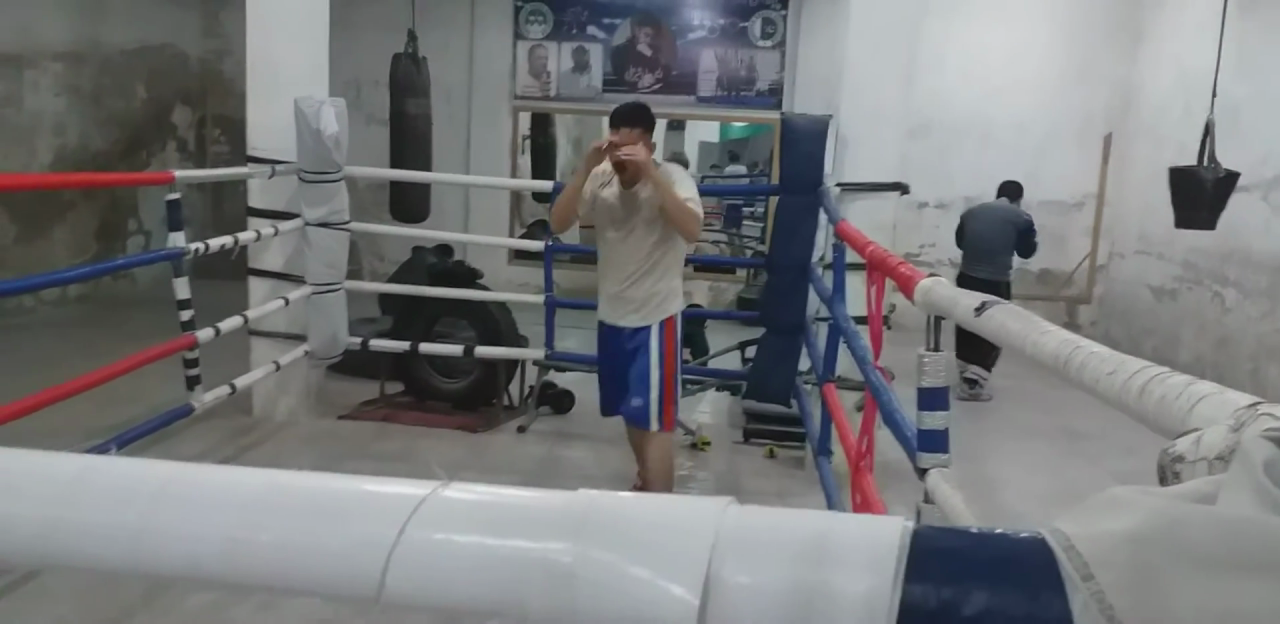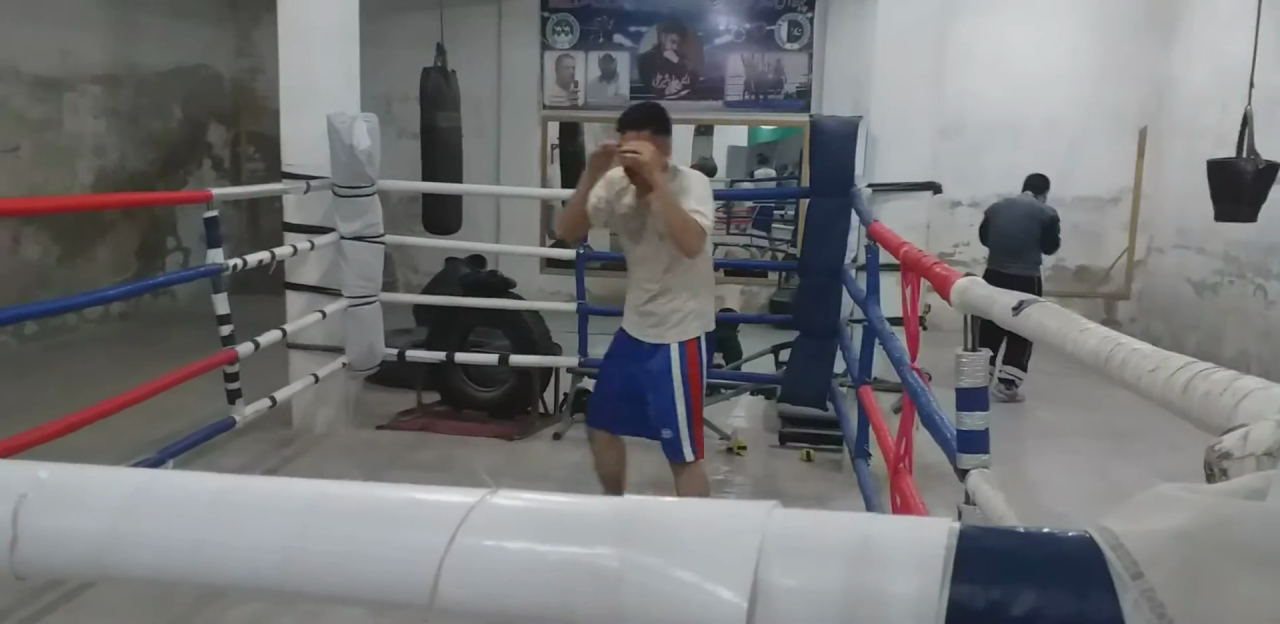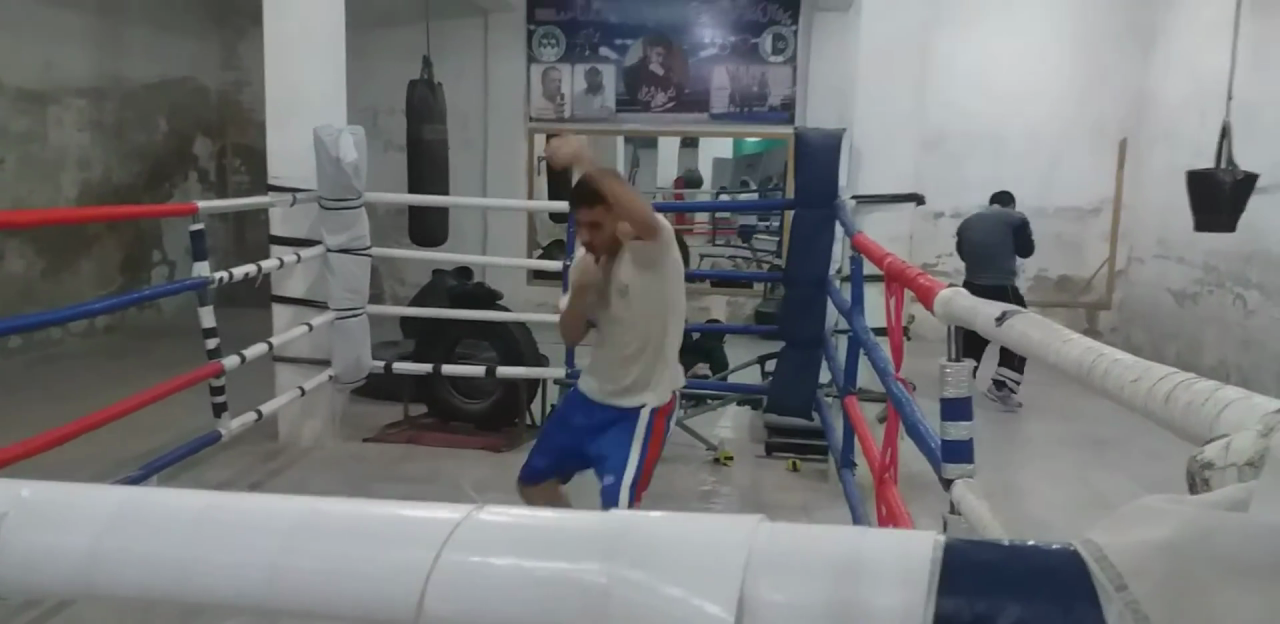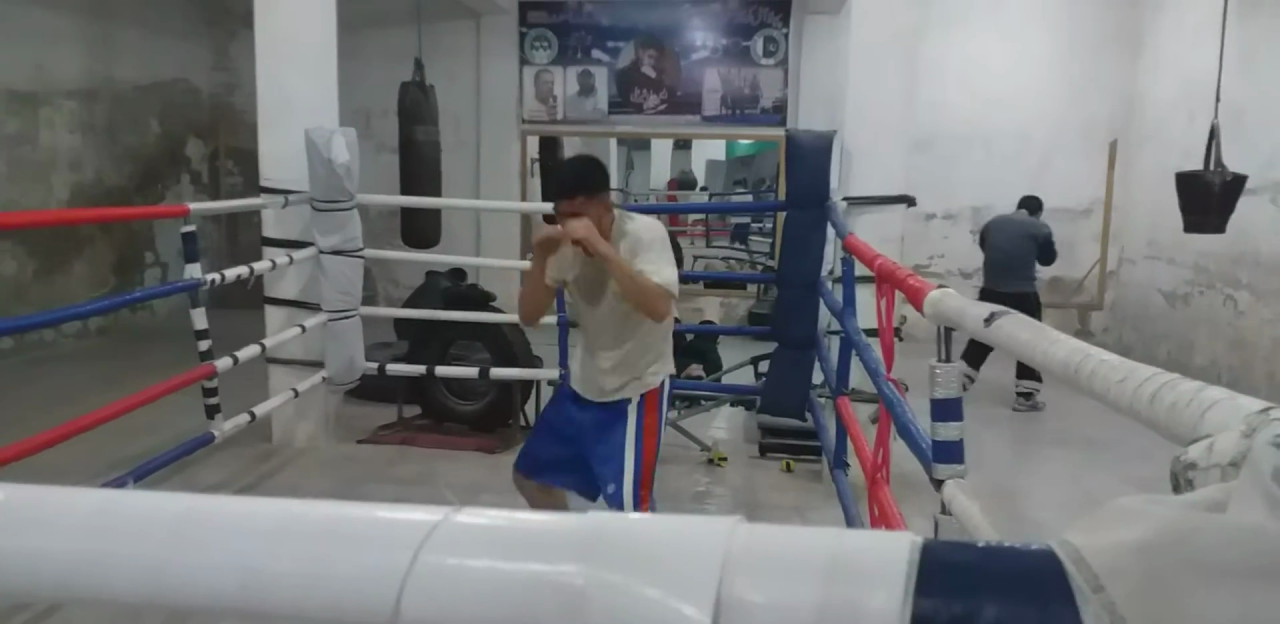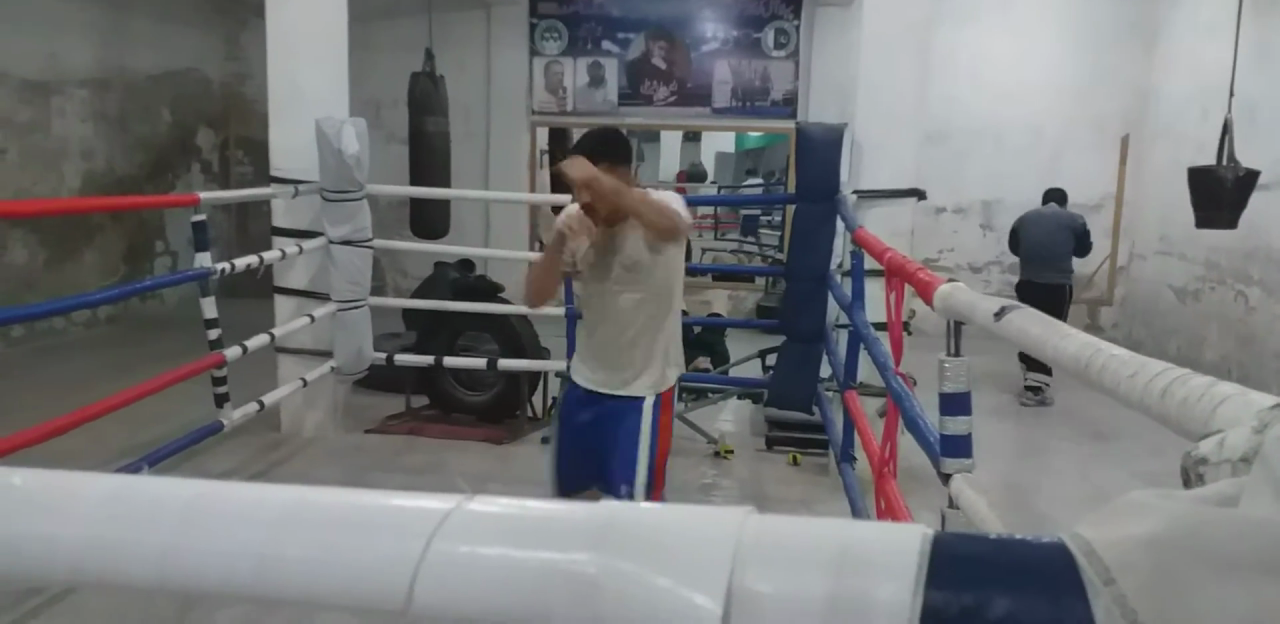
dt=0.4s
person 1, frame 1
left shoulder: (672, 176)
right shoulder: (598, 177)
left elbow: (691, 231)
right elbow: (557, 224)
left wrist: (651, 176)
right wrist: (587, 168)
left hip: (656, 316)
right hip: (612, 315)
left knee: (653, 422)
right knee: (631, 411)
right ankle: (647, 482)
person 1, frame 2
left shoulder: (691, 184)
right shoulder: (615, 182)
left elbow: (691, 244)
right elbow: (566, 232)
left wrist: (656, 181)
right wrist: (590, 175)
left hip: (679, 334)
right hip: (634, 328)
left knee: (683, 453)
right knee: (601, 423)
person 1, frame 3
left shoulder: (652, 241)
right shoulder: (585, 258)
left elbow: (645, 220)
right elbow: (570, 337)
left wrist: (586, 163)
right wrist: (578, 295)
left hip: (646, 399)
right hip: (592, 394)
left knee: (617, 508)
right knee: (532, 481)
person 1, frame 4
left shoulder: (646, 233)
right shoulder: (560, 242)
left elbow: (659, 308)
right elbow: (528, 316)
left wrist: (603, 250)
right wrist: (540, 260)
left hip: (638, 390)
right hip: (582, 386)
left knee: (627, 508)
right knee: (529, 476)
person 1, frame 5
left shoulder: (659, 206)
right shoulder: (573, 220)
left elbow: (673, 227)
right elbow: (535, 297)
left wrist: (599, 181)
right wrist: (557, 246)
left hip: (647, 386)
right hip: (588, 381)
left knee: (638, 502)
right knee: (573, 489)
person 2, frame 1
left shoulder: (972, 212)
right shoulder: (1021, 218)
left elbow: (960, 242)
right elbow: (1027, 251)
left hip: (967, 278)
right hip: (995, 283)
left knee: (967, 327)
left ankle: (966, 375)
right ankle: (971, 384)
person 2, frame 2
left shoulder: (996, 207)
right shoulder: (1046, 213)
left elbow: (984, 238)
right elbow: (1050, 247)
left hip: (994, 275)
right hip: (1025, 280)
left knee: (989, 330)
right knee: (1021, 334)
right ankle: (1007, 385)
person 2, frame 3
left shoulder: (968, 222)
right shoulder: (1015, 219)
right elbow: (1026, 250)
left hip: (972, 287)
right hip: (1001, 288)
left knee: (972, 339)
right ankle: (1001, 387)
person 2, frame 4
left shoulder: (993, 223)
right shoulder: (1039, 229)
left elbow: (985, 246)
right elbow: (1048, 259)
left hip: (991, 291)
right hip: (1023, 294)
left ankle: (959, 379)
right ankle: (1026, 396)
person 2, frame 5
left shoulder: (1024, 219)
right shoulder: (1075, 221)
left elbow: (1014, 248)
right elbow: (1083, 250)
left hip: (1028, 284)
right hip: (1057, 286)
left ankle: (1031, 382)
right ankle: (1034, 389)
